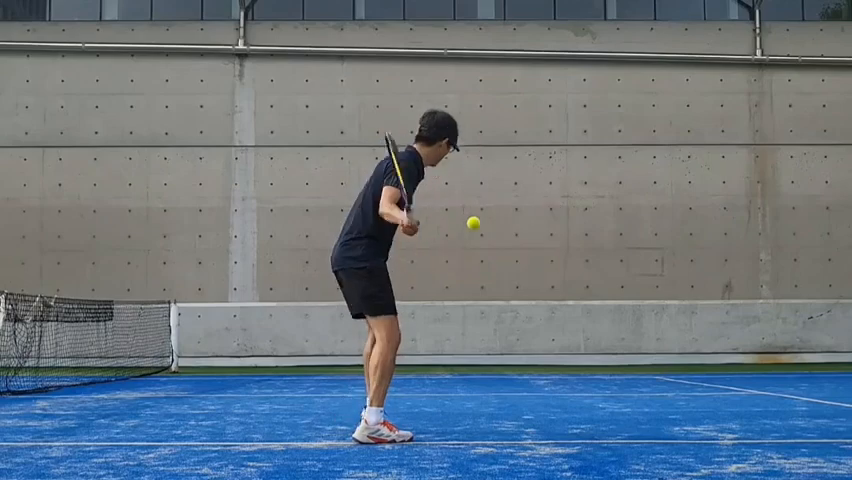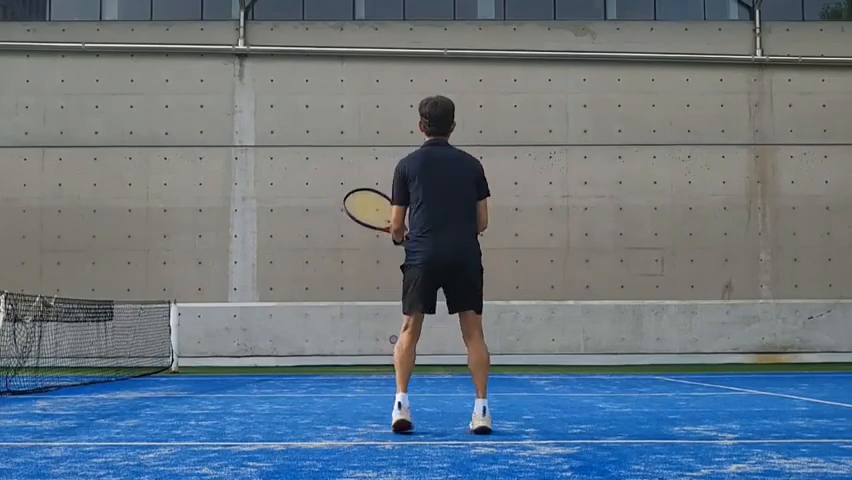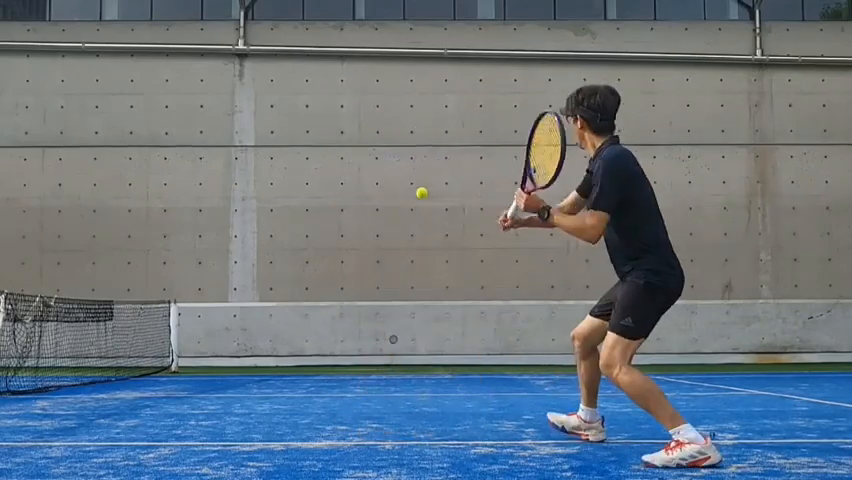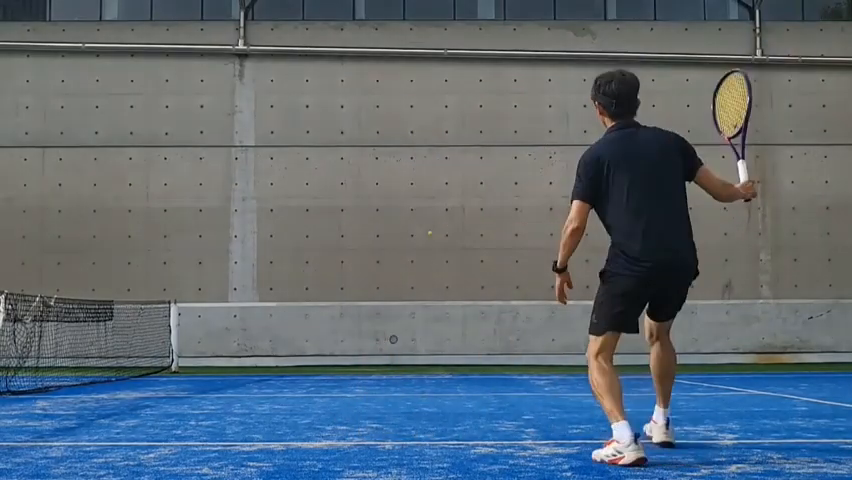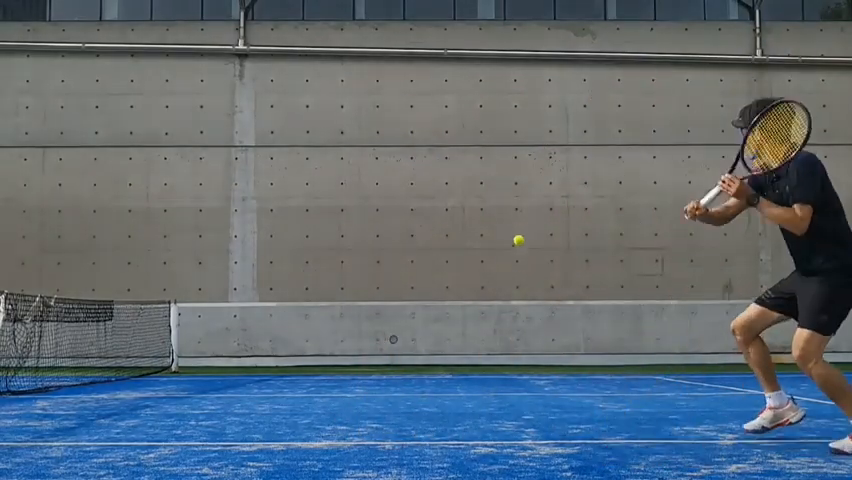
dt=1s
person 1, frame 1
left shoulder: (403, 163)
right shoulder: (403, 164)
right elbow: (385, 207)
right wrist: (404, 219)
left hip: (352, 256)
right hip: (361, 258)
left knee: (377, 334)
right knee: (389, 336)
left ankle: (371, 410)
right ankle: (373, 423)
person 1, frame 2
left shoulder: (407, 164)
right shoulder: (471, 164)
left elbow: (396, 225)
right elbow: (483, 221)
left wrist: (401, 236)
left hip: (422, 257)
right hip: (465, 257)
left knee: (409, 332)
right knee: (474, 334)
left ankle: (401, 404)
right ankle: (481, 410)
person 1, frame 3
left shoulder: (612, 164)
right shoulder: (607, 161)
left elbow: (592, 231)
right elbow: (568, 210)
left wrist: (542, 212)
right wrist: (523, 217)
left hip: (652, 276)
right hip: (640, 276)
left knee: (614, 362)
right knee: (583, 338)
left ankle: (693, 441)
right ankle: (588, 419)
person 1, frame 4
left shoulder: (596, 156)
right shoulder: (670, 142)
left elbow: (575, 225)
right elbow: (717, 190)
left wrist: (560, 269)
right wrist: (742, 192)
left hip: (629, 265)
right hip: (679, 261)
left knee: (598, 357)
right knee: (659, 335)
left ankle: (623, 441)
right ankle: (661, 422)
person 1, frame 5
left shoulder: (804, 165)
right shoulder: (765, 175)
left elbow: (799, 224)
right elbow: (727, 214)
left wrist: (752, 199)
right wrist: (703, 213)
right hip: (808, 273)
left knee: (805, 354)
right knee: (742, 328)
right ankle: (780, 406)
